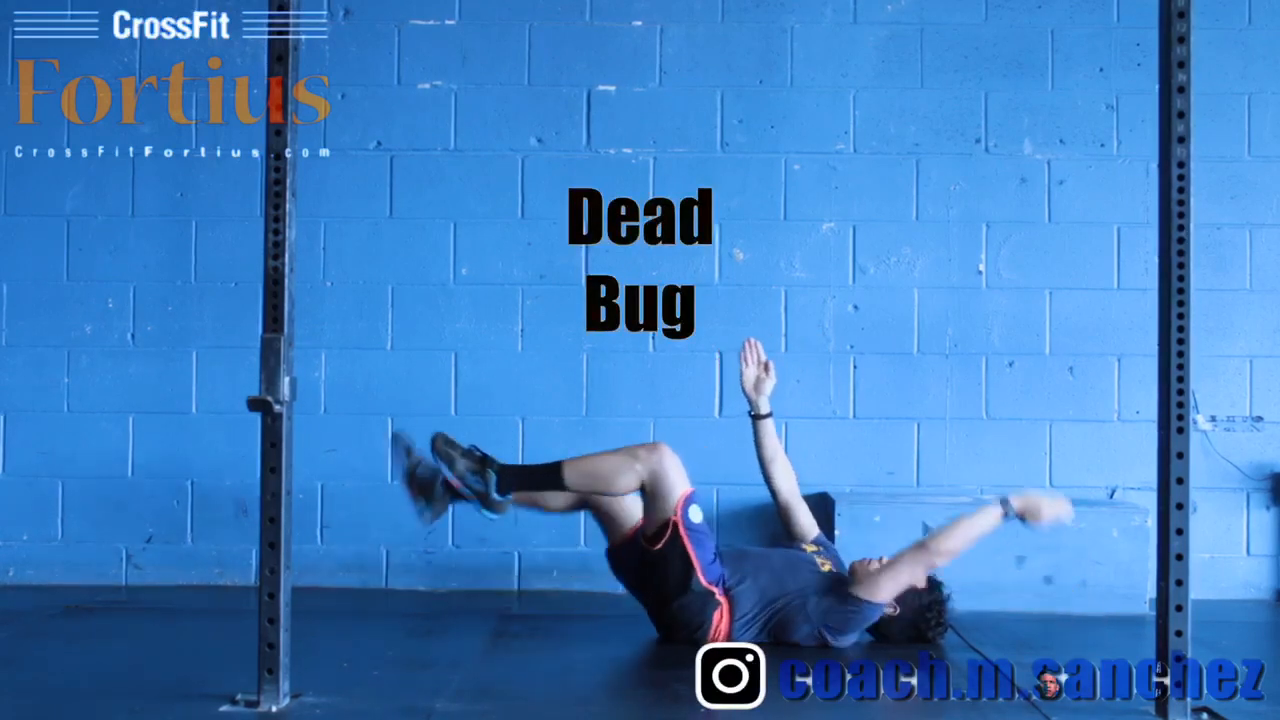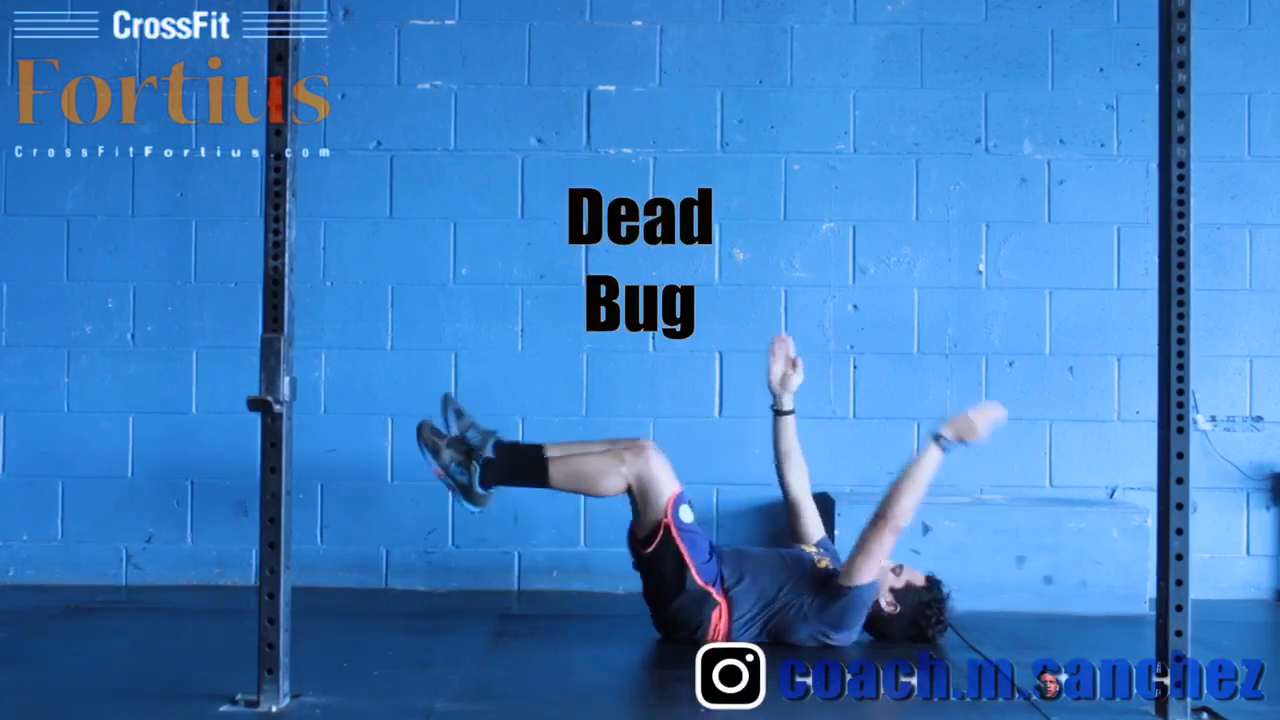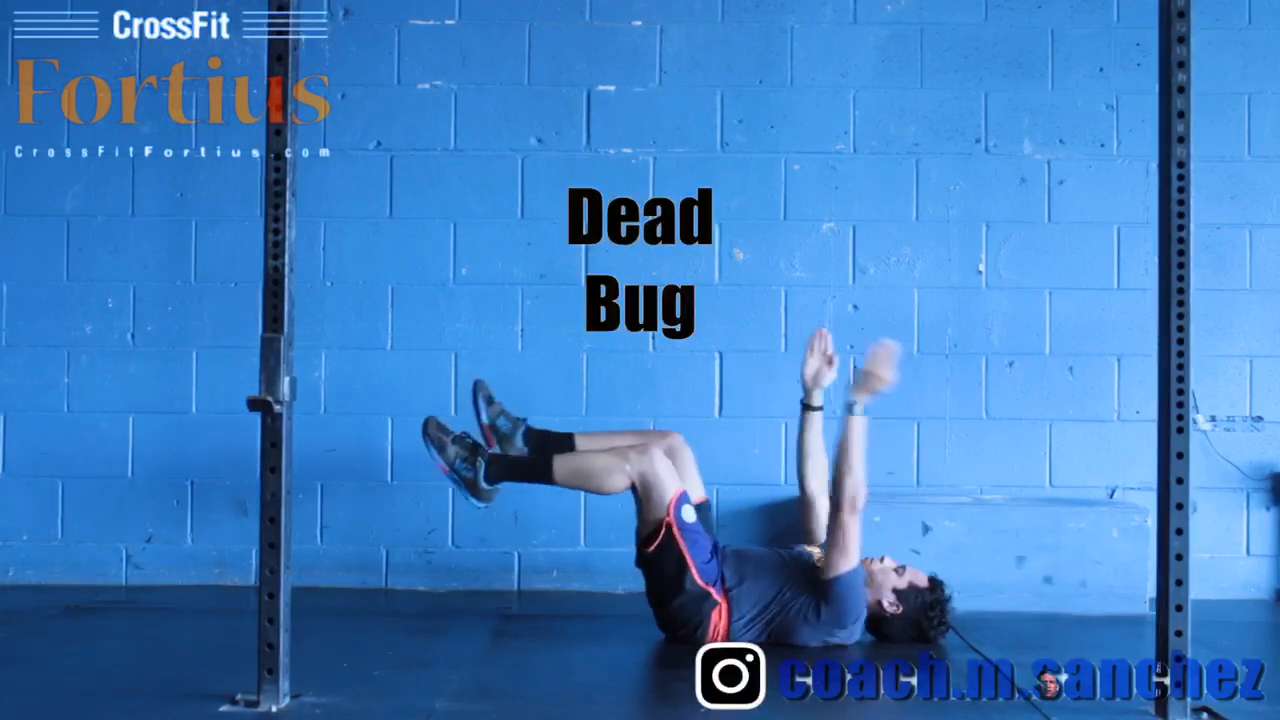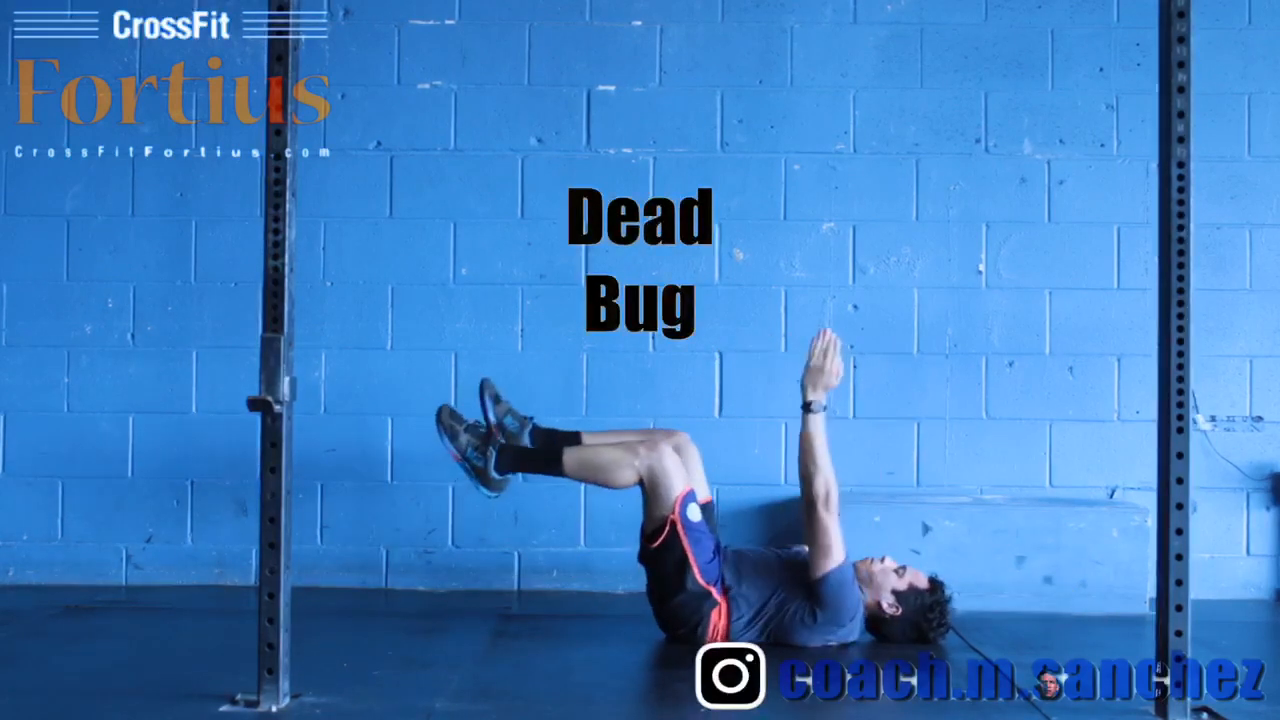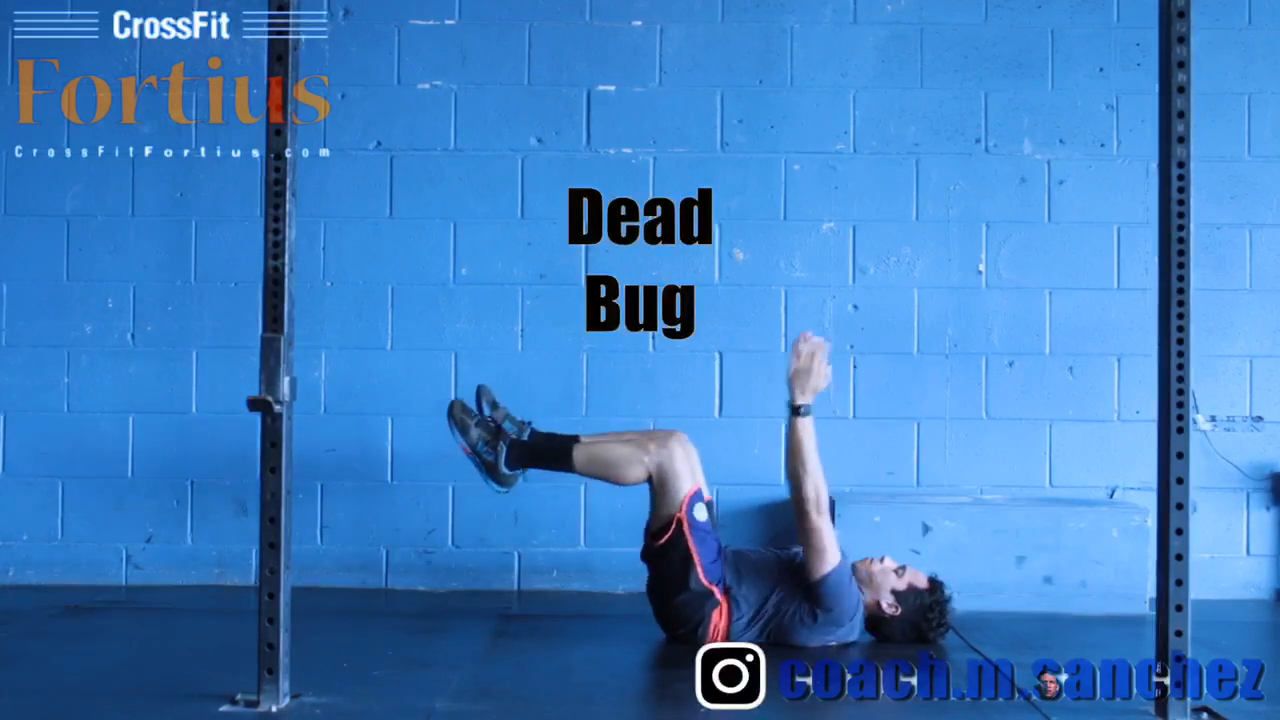
dt=0.2s
person 1, frame 1
left shoulder: (849, 613)
right shoulder: (829, 564)
left elbow: (926, 550)
right elbow: (785, 488)
left wrist: (1007, 507)
right wrist: (760, 405)
left hip: (701, 604)
right hip: (689, 590)
left knee: (658, 458)
right knee: (593, 487)
left ankle: (502, 480)
right ankle: (449, 490)
person 1, frame 2
left shoulder: (846, 612)
right shoulder: (825, 562)
left elbow: (886, 526)
right elbow: (796, 485)
left wrist: (942, 439)
right wrist: (783, 399)
left hip: (700, 603)
right hip: (701, 587)
left knee: (642, 463)
right knee: (639, 451)
left ankle: (483, 476)
right ankle: (494, 453)
person 1, frame 3
left shoulder: (844, 610)
right shoulder: (828, 568)
left elbow: (850, 508)
right elbow: (816, 490)
left wrist: (859, 402)
right wrist: (813, 396)
left hip: (701, 604)
right hip: (707, 579)
left knee: (646, 461)
right knee: (670, 444)
left ankle: (488, 471)
right ankle: (524, 441)
person 1, frame 4
left shoulder: (842, 606)
right shoulder: (839, 583)
left elbow: (825, 504)
right elbow: (815, 493)
left wrist: (817, 399)
right wrist: (809, 397)
left hip: (701, 603)
right hip: (709, 580)
left knee: (654, 455)
right knee: (676, 443)
left ankle: (499, 461)
right ankle: (532, 439)
person 1, frame 5
left shoulder: (840, 607)
right shoulder: (840, 583)
left elbow: (814, 509)
right elbow: (808, 497)
left wrist: (801, 403)
right wrist: (804, 397)
left hip: (701, 604)
right hip: (709, 582)
left knee: (665, 451)
right knee: (674, 445)
left ankle: (509, 457)
right ankle: (526, 441)
